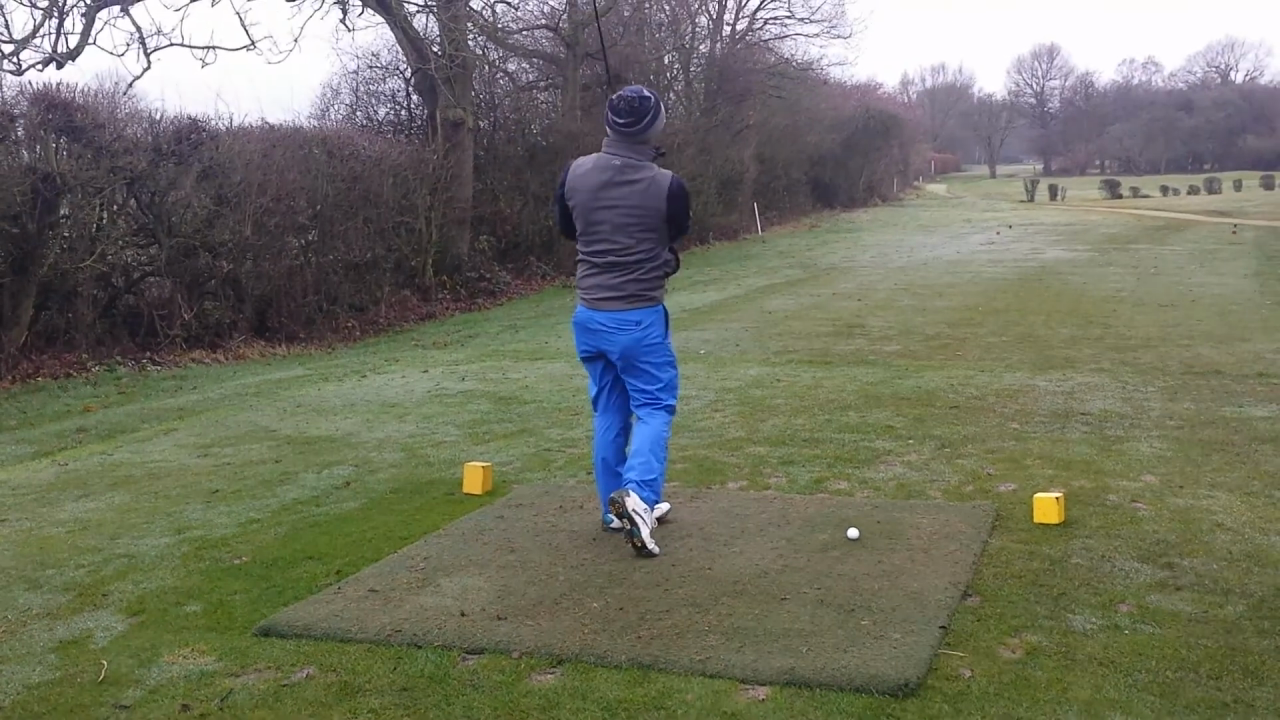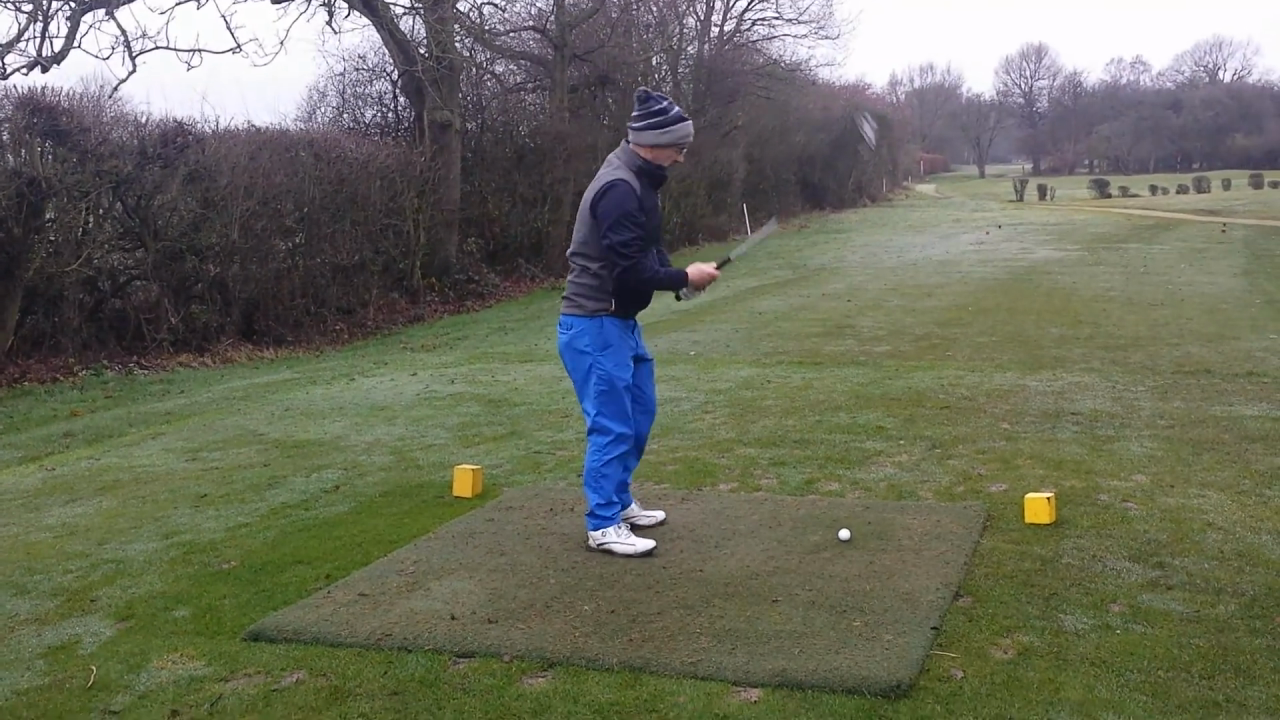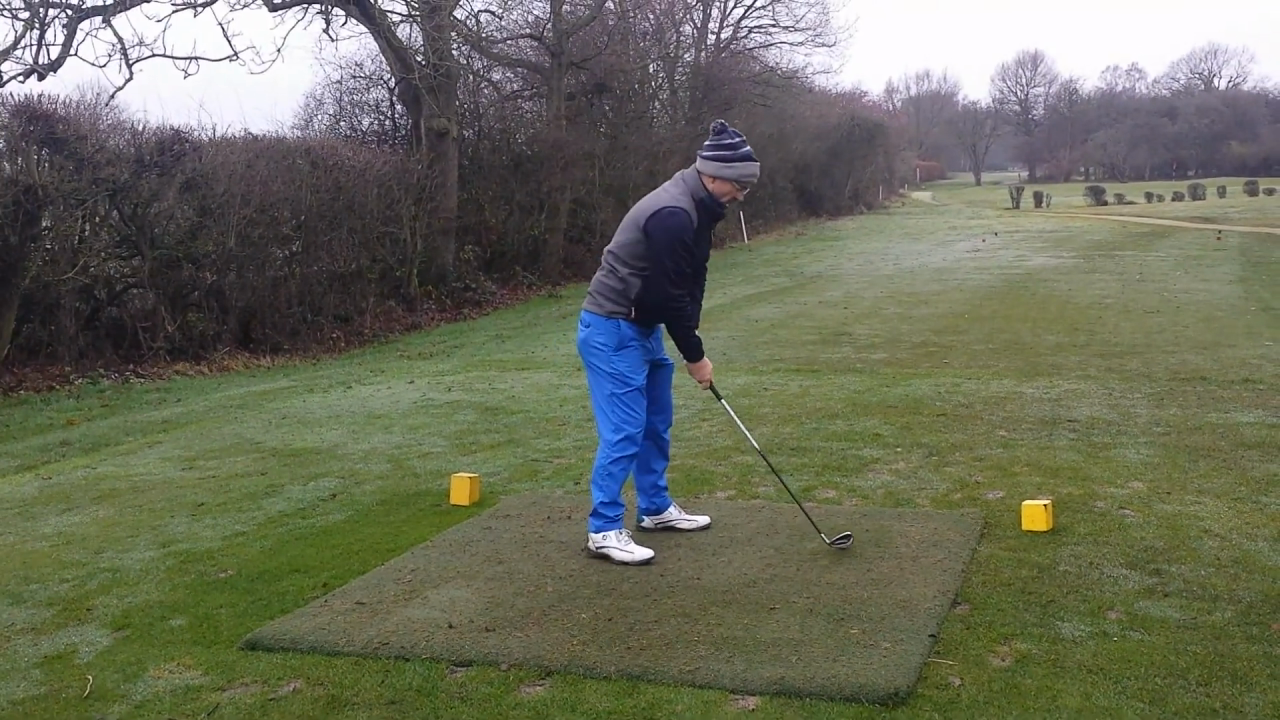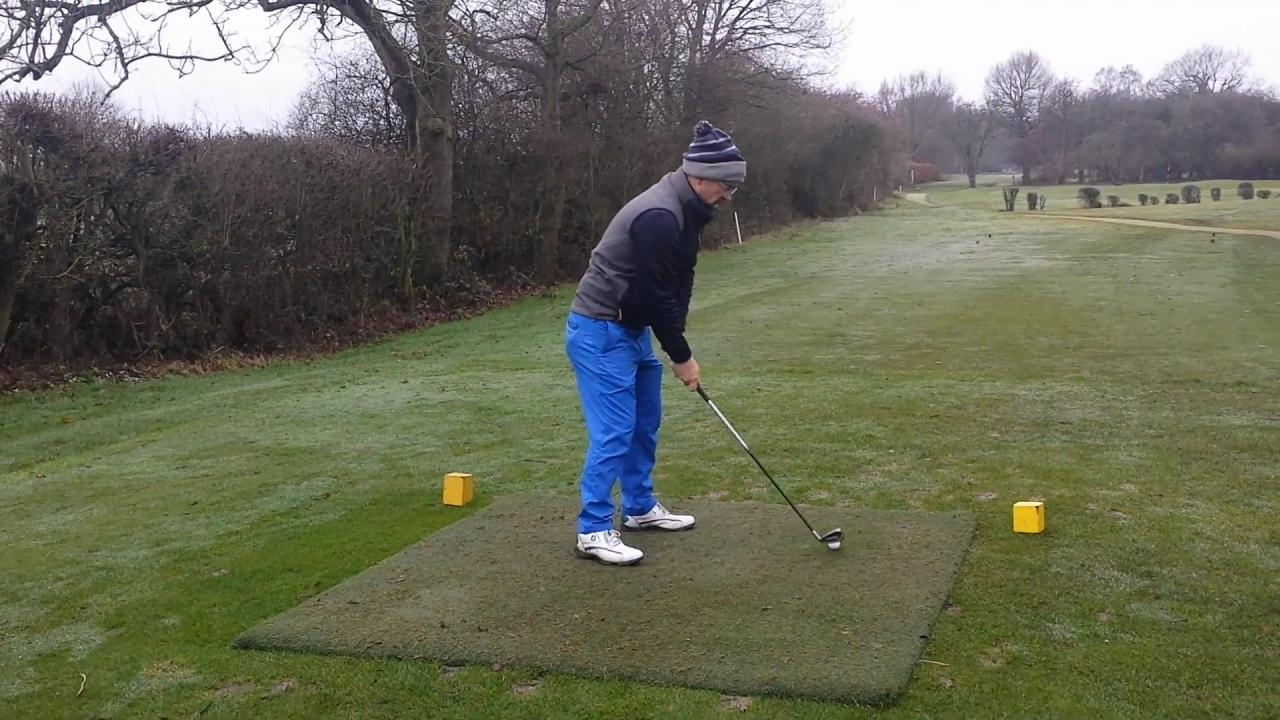
dt=1s
person 1, frame 1
left shoulder: (577, 173)
right shoulder: (667, 186)
right elbow: (677, 232)
left hip: (590, 315)
right hip: (639, 317)
left knee: (609, 411)
right knee: (654, 408)
left ankle: (615, 507)
right ankle: (639, 495)
person 1, frame 2
left shoulder: (633, 179)
right shoulder: (620, 189)
left elbow: (639, 254)
right elbow: (630, 268)
left wrist: (678, 273)
right wrist: (683, 276)
left hip: (617, 320)
right hip: (595, 324)
left knee: (638, 412)
right knee: (612, 424)
left ankle: (617, 502)
right ankle: (603, 525)
person 1, frame 3
left shoulder: (695, 206)
right shoulder: (672, 214)
left elbow: (691, 280)
right elbow: (671, 294)
left wrist: (693, 337)
right wrist: (695, 355)
left hip: (642, 325)
right hip: (611, 328)
left knee: (656, 421)
right knee: (624, 428)
left ankle: (655, 508)
right ankle: (604, 529)
person 1, frame 4
left shoulder: (684, 209)
right shoulder: (658, 217)
left elbow: (679, 280)
right elbow: (657, 295)
left wrist: (677, 341)
right wrist: (681, 356)
left hip: (631, 326)
right hip: (600, 330)
left knee: (644, 421)
right knee: (614, 430)
left ankle: (640, 507)
right ankle: (593, 529)
